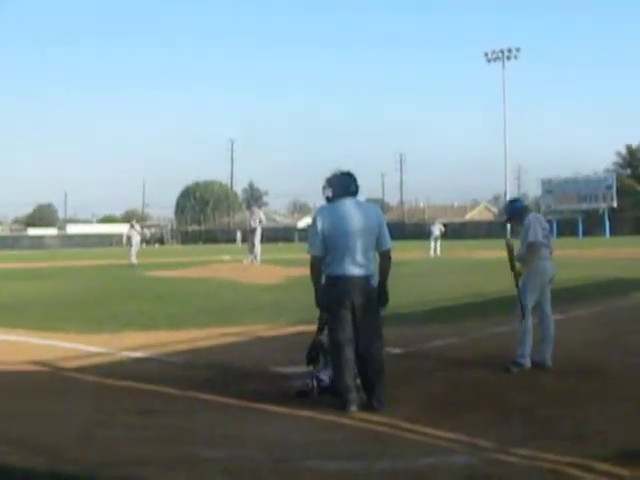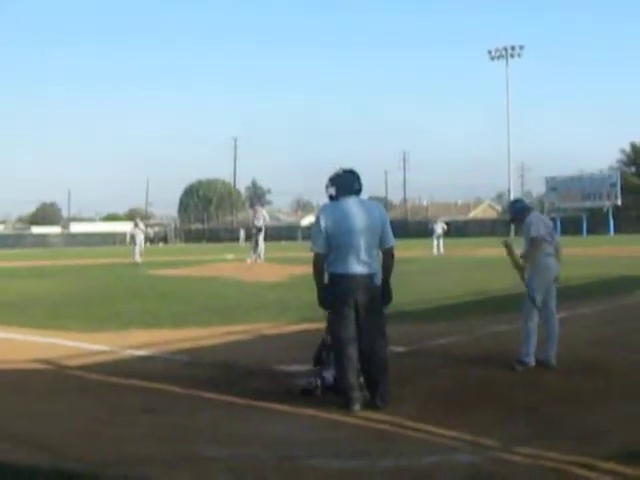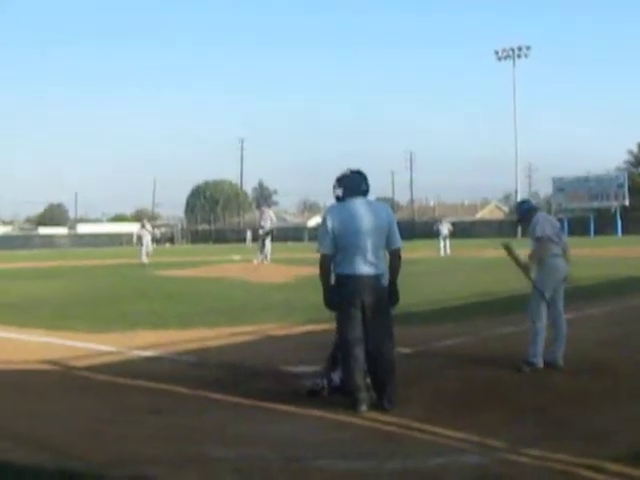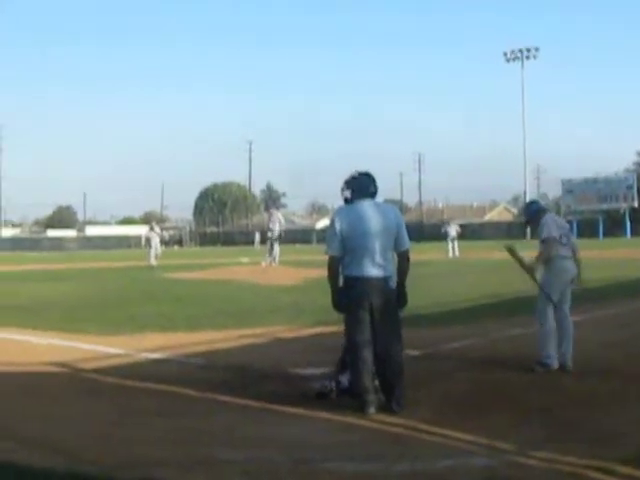
dt=0.1s
person 1, frame 1
left shoulder: (323, 214)
right shoulder: (374, 211)
left elbow: (317, 259)
right elbow: (385, 255)
left wrist: (318, 290)
right wrist: (382, 285)
left hip: (337, 285)
right hip: (367, 284)
left knee: (342, 343)
right knee: (370, 342)
left ankle: (349, 398)
right ankle: (375, 397)
person 1, frame 2
left shoulder: (326, 213)
right shoulder: (377, 209)
left elbow: (320, 257)
right elbow: (388, 253)
left wrist: (320, 288)
right wrist: (385, 283)
left hip: (340, 283)
right hip: (370, 282)
left knee: (345, 341)
right knee: (374, 341)
left ankle: (352, 397)
right ankle: (379, 396)
person 1, frame 3
left shoulder: (333, 214)
right shoulder: (384, 210)
left elbow: (326, 258)
right elbow: (395, 254)
left wrist: (327, 289)
right wrist: (393, 284)
left hip: (347, 284)
right hip: (377, 283)
left knee: (352, 342)
right knee: (381, 342)
left ankle: (359, 398)
right ankle: (386, 397)
person 1, frame 4
left shoulder: (341, 215)
right shoulder: (392, 212)
left elbow: (334, 260)
right elbow: (404, 256)
left wrist: (335, 291)
right wrist: (401, 286)
left hip: (355, 286)
right hip: (385, 285)
left knee: (360, 344)
right knee: (390, 344)
left ankle: (367, 400)
right ankle: (395, 399)
person 2, frame 1
left shoulder: (530, 220)
right shoulder: (539, 220)
left elbow: (536, 246)
right elbow: (549, 248)
left wrist: (524, 266)
left hip: (536, 269)
right hip: (547, 268)
left knee: (525, 312)
right knee: (545, 314)
left ankle: (523, 359)
right ankle: (544, 358)
person 2, frame 2
left shoulder: (532, 219)
right shoulder: (544, 219)
left elbow: (538, 242)
right elbow: (557, 246)
left wrist: (526, 262)
left hip: (540, 266)
right hip: (552, 265)
left knee: (530, 311)
right knee: (549, 313)
left ankle: (527, 358)
right ankle: (548, 356)
person 2, frame 3
left shoulder: (539, 219)
right shoulder: (551, 220)
left elbow: (544, 241)
right elbow: (565, 247)
left wrist: (531, 261)
right wrist: (566, 268)
left hip: (548, 267)
right hip: (561, 266)
left knee: (537, 311)
right knee: (557, 313)
left ankle: (535, 359)
right ankle: (555, 358)
person 2, frame 4
left shoulder: (547, 220)
right shoulder: (560, 222)
left elbow: (550, 243)
right elbow: (574, 249)
left wrist: (536, 262)
right wrist: (579, 271)
left hip: (556, 268)
right hip: (570, 268)
left knee: (545, 313)
right knee: (563, 315)
left ankle: (549, 360)
right ankle: (565, 359)
